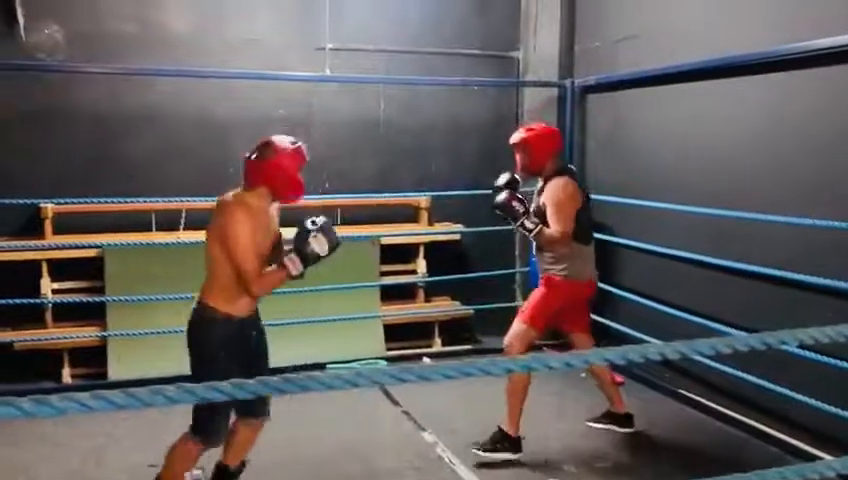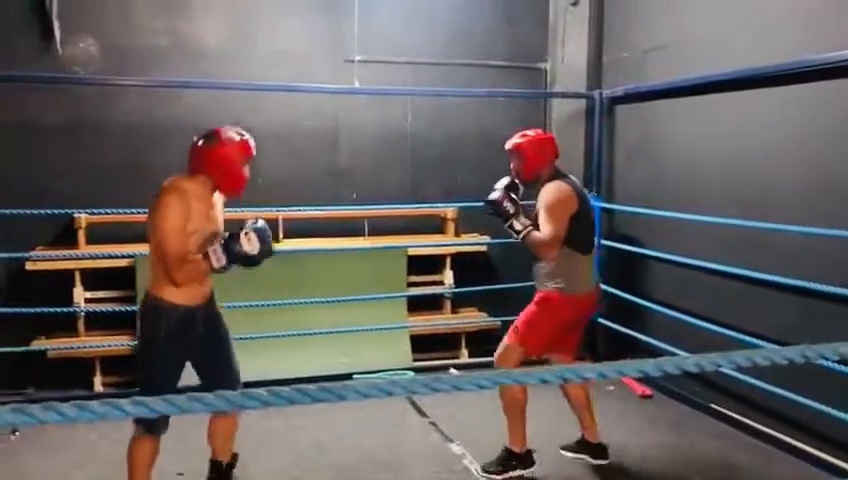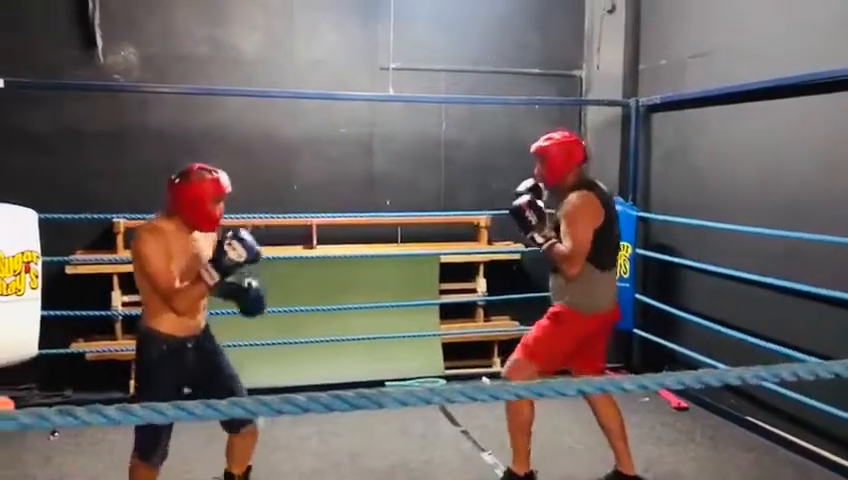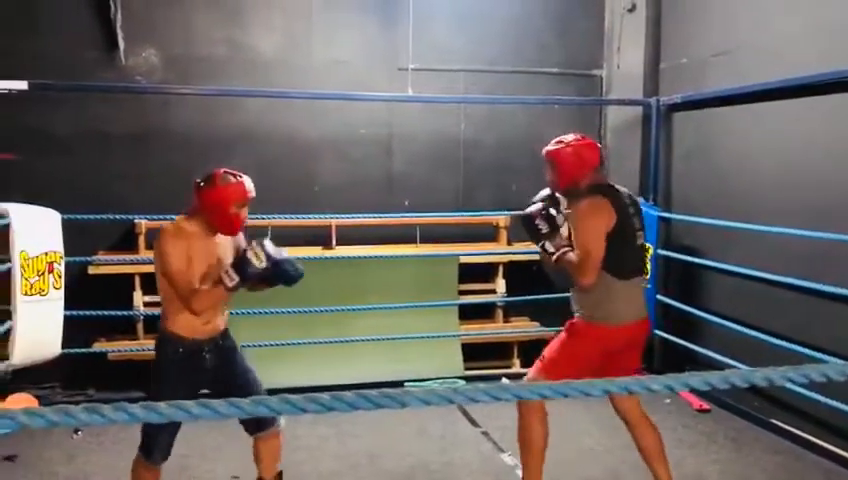
dt=0.7s
person 1, frame 1
left shoulder: (561, 187)
right shoulder: (550, 181)
left elbow: (559, 241)
right elbow: (543, 224)
left wrist: (522, 217)
right wrist: (512, 199)
left hip: (568, 279)
right hip: (570, 278)
left knee: (514, 345)
right knee: (583, 345)
left ankle: (509, 436)
right ankle: (619, 412)
person 1, frame 2
left shoulder: (555, 192)
right shoulder: (562, 188)
left elbow: (548, 248)
right elbow: (545, 237)
left wrist: (513, 217)
right wrist: (515, 209)
left hip: (561, 296)
right hip: (577, 293)
left knee: (505, 360)
right knee: (561, 364)
right ankle: (592, 441)
person 1, frame 3
left shoulder: (578, 200)
right shoulder: (594, 195)
left elbow: (571, 264)
left wrist: (538, 230)
right wrist: (540, 217)
left hip: (575, 312)
right hip: (599, 310)
left knee: (515, 375)
person 1, frame 4
left shoulder: (590, 207)
right shoulder: (624, 199)
left elbow: (585, 274)
left wrist: (550, 242)
right wrist: (561, 224)
left hip: (598, 327)
right hip: (633, 324)
left knee: (531, 400)
right knee: (629, 408)
person 2, frame 1
left shoulder: (268, 208)
right shoulder: (236, 212)
right elbow: (255, 285)
left wrist: (301, 245)
right wrist: (299, 259)
left hip: (247, 323)
right hip: (214, 327)
left knee: (254, 414)
right knee: (207, 432)
person 2, frame 2
left shoulder: (215, 196)
right shoulder: (173, 198)
right elbow: (177, 272)
left wrist: (240, 247)
right wrist: (226, 253)
left hip: (205, 312)
right hip: (166, 317)
right knee: (153, 423)
person 2, frame 3
left shoulder: (206, 232)
right shoulder: (150, 237)
right elbow: (177, 302)
left wrist: (238, 289)
right wrist: (218, 268)
left hip: (202, 343)
right hip: (161, 349)
left knee: (246, 422)
right knee: (151, 449)
person 2, frame 4
left shoulder: (231, 235)
right shoulder: (173, 237)
left elbow: (250, 278)
right elbow: (195, 302)
left wrist: (273, 271)
right wrist: (239, 273)
left hip: (221, 346)
right hip: (178, 352)
left knee: (269, 425)
right knee: (154, 451)
